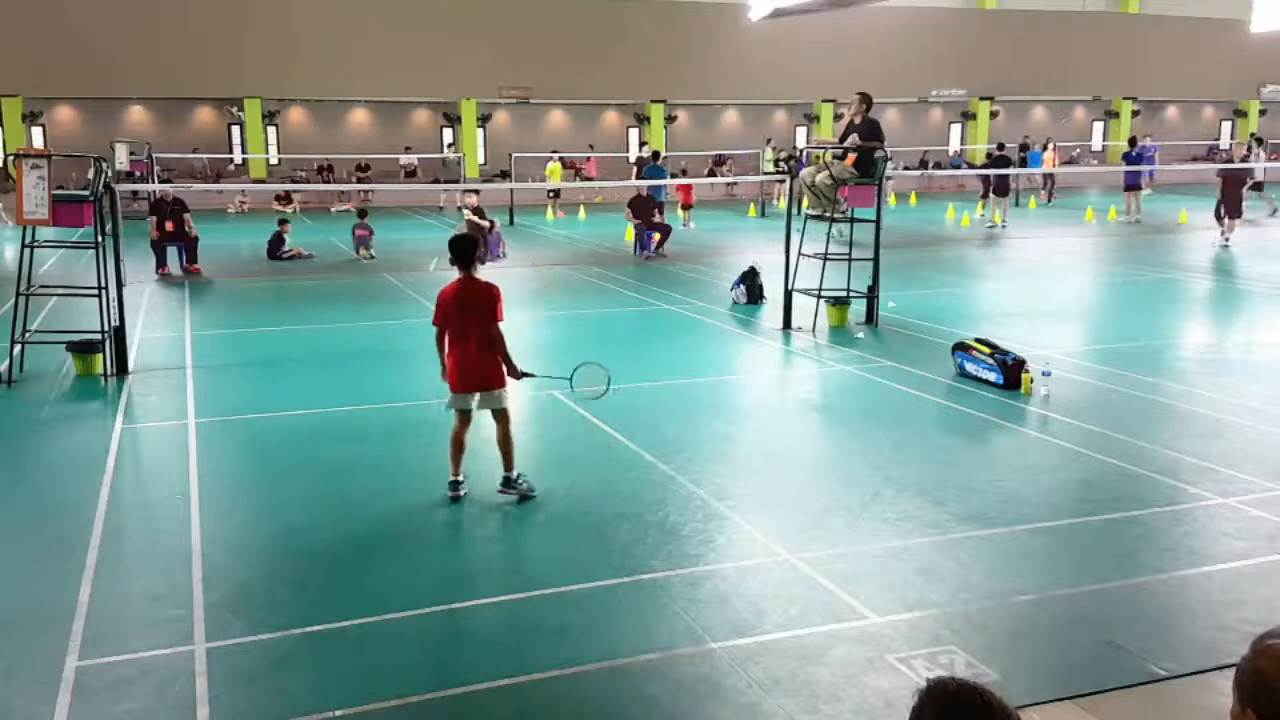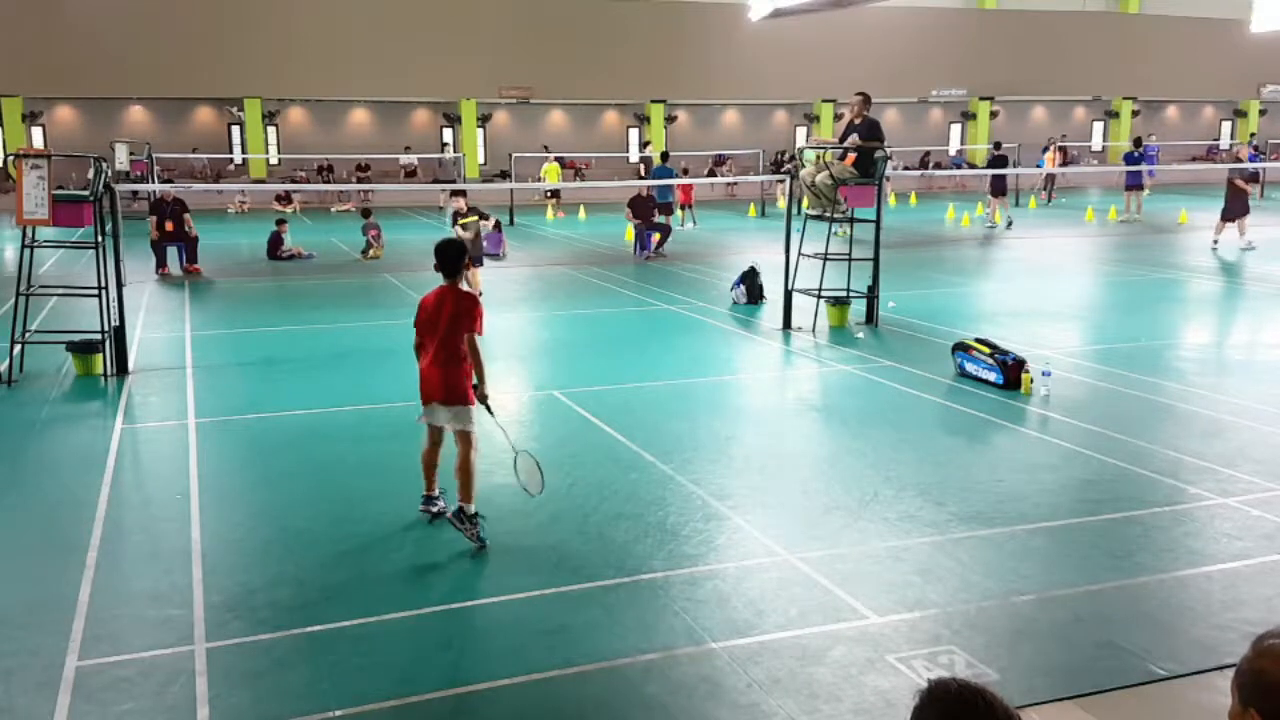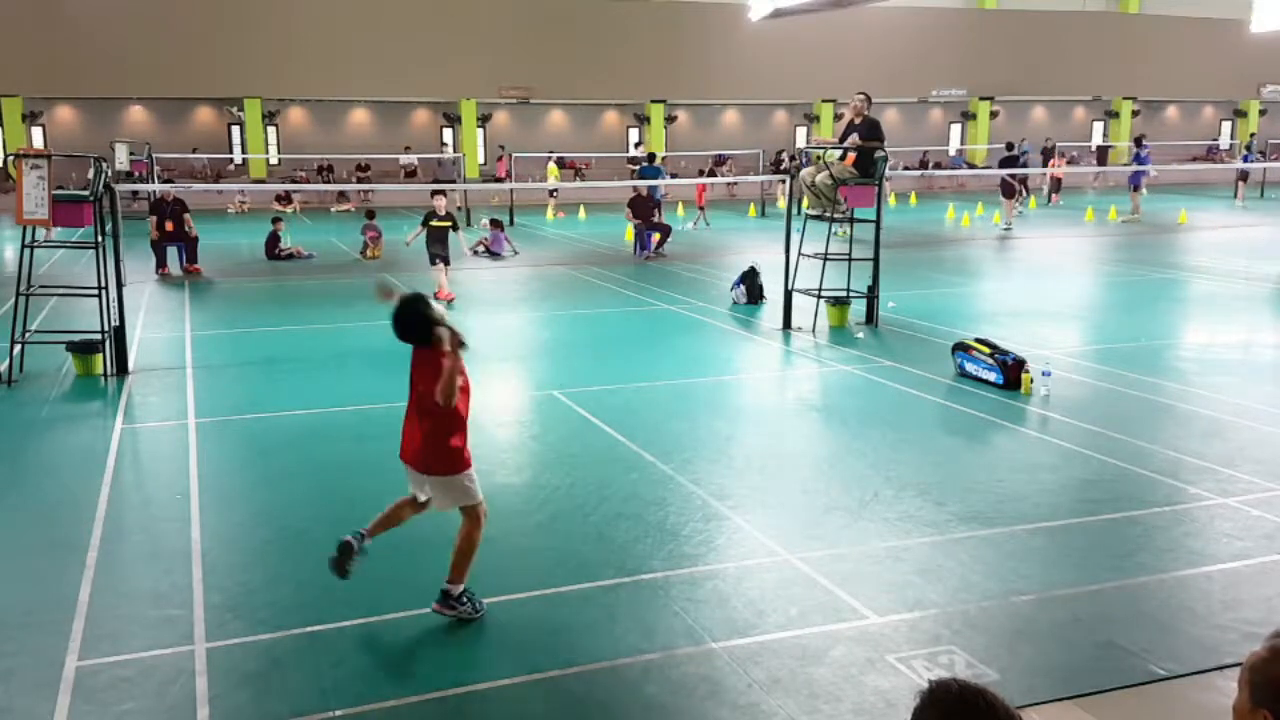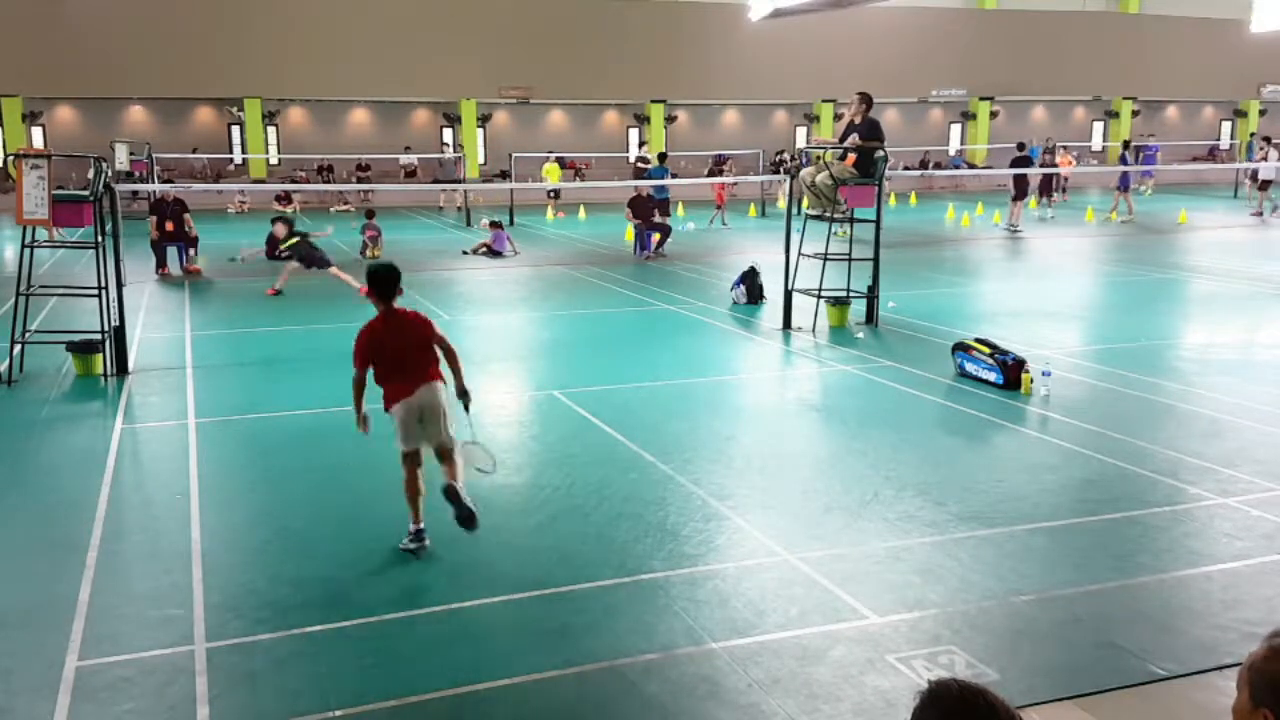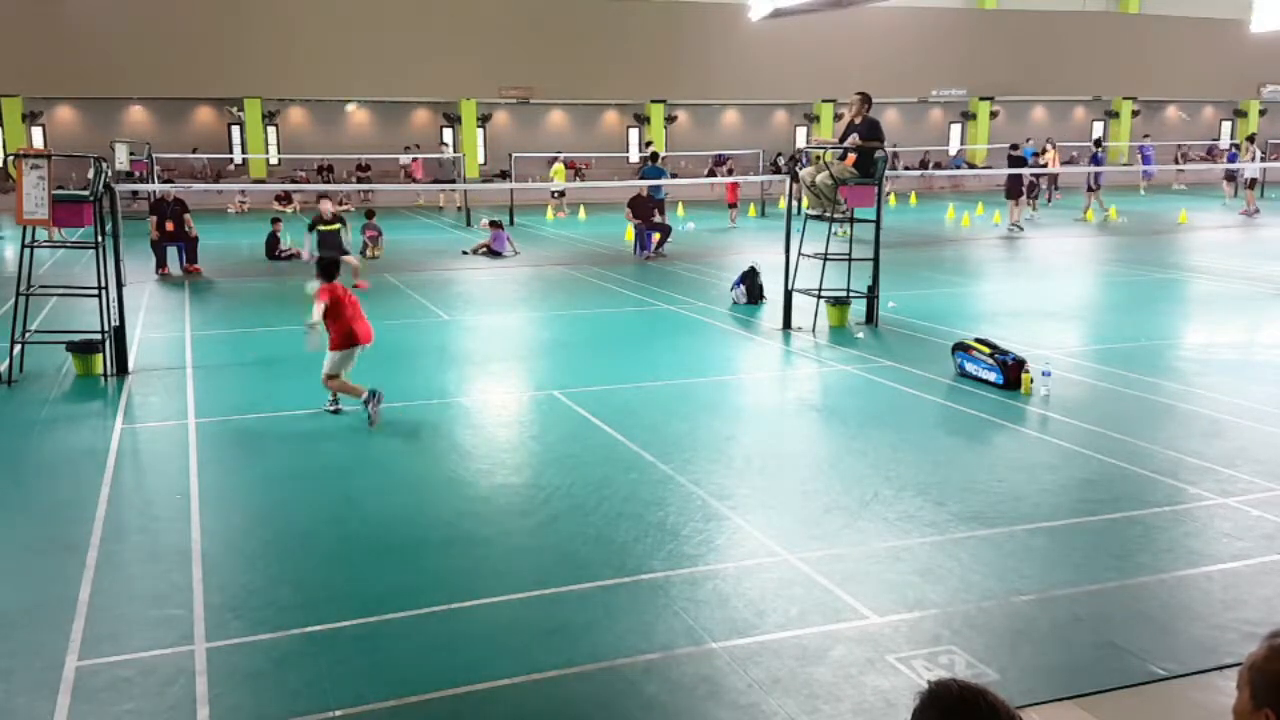
dt=1s
person 1, frame 1
left shoulder: (445, 294)
right shoulder: (490, 292)
left elbow: (440, 336)
right elbow: (495, 332)
left wrist: (444, 365)
right wrist: (510, 364)
left hip: (458, 371)
right hip: (488, 369)
left knee: (461, 422)
right knee: (502, 420)
left ankle: (455, 481)
right ankle: (510, 477)
person 1, frame 2
left shoulder: (427, 300)
right shoulder: (470, 301)
left elbow: (417, 344)
right elbow: (470, 344)
right wrist: (480, 381)
left hip: (429, 379)
right hip: (454, 382)
left knee: (435, 436)
right knee: (466, 444)
left ankle: (431, 500)
right ankle: (464, 511)
person 1, frame 3
left shoulder: (421, 348)
right shoulder: (441, 359)
right elbow: (446, 401)
left wrist: (395, 299)
right wrist: (455, 358)
left hip: (416, 449)
right hip: (446, 451)
left knee: (417, 503)
right knee: (475, 517)
left ankle: (357, 539)
right ankle: (452, 595)
person 1, frame 4
left shoulder: (367, 334)
right shoulder: (418, 320)
left elbow: (359, 377)
right elbow: (449, 351)
left wrist: (359, 412)
right wrist: (461, 387)
left hip: (401, 401)
right hip: (432, 390)
left knee: (411, 463)
right knee: (447, 456)
left ankle: (416, 529)
right ankle: (454, 489)
person 1, frame 5
left shoulder: (323, 291)
right shoulder: (344, 291)
left elbow: (319, 305)
left wrist: (316, 318)
left hip: (346, 340)
right hip: (365, 336)
left knee: (328, 381)
right knee: (334, 368)
left ankle: (368, 396)
right ankle: (333, 401)
